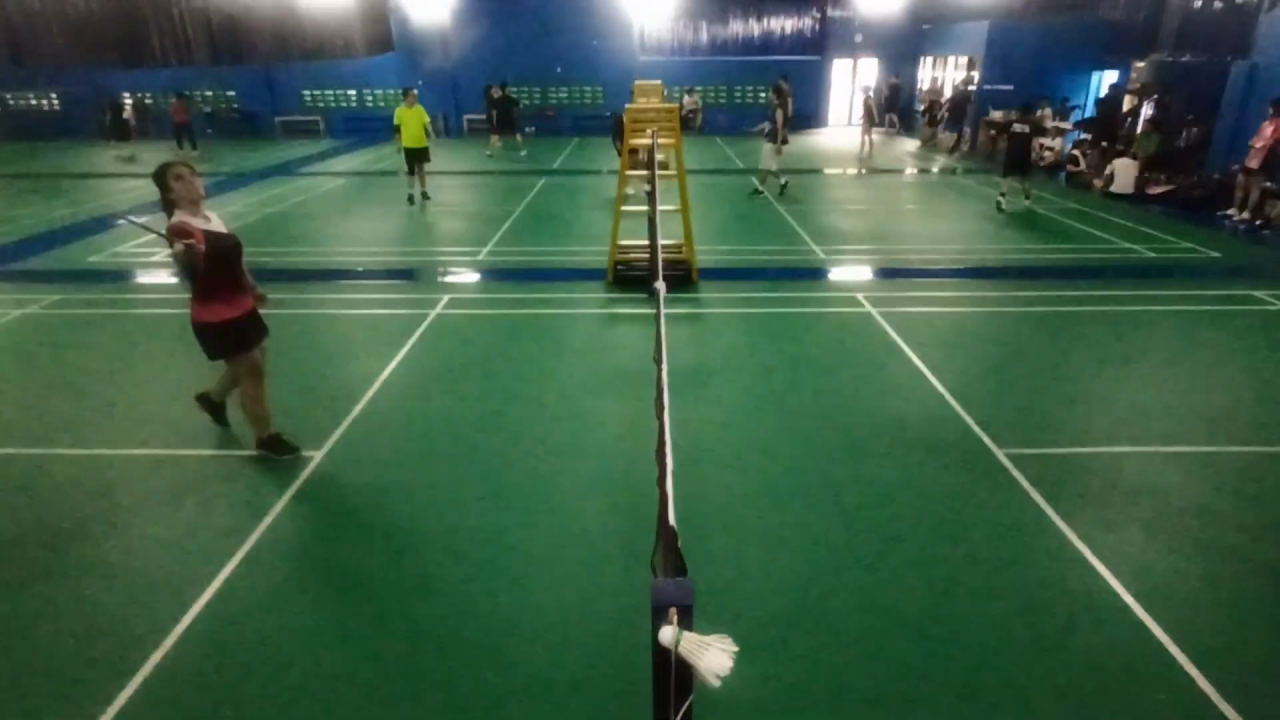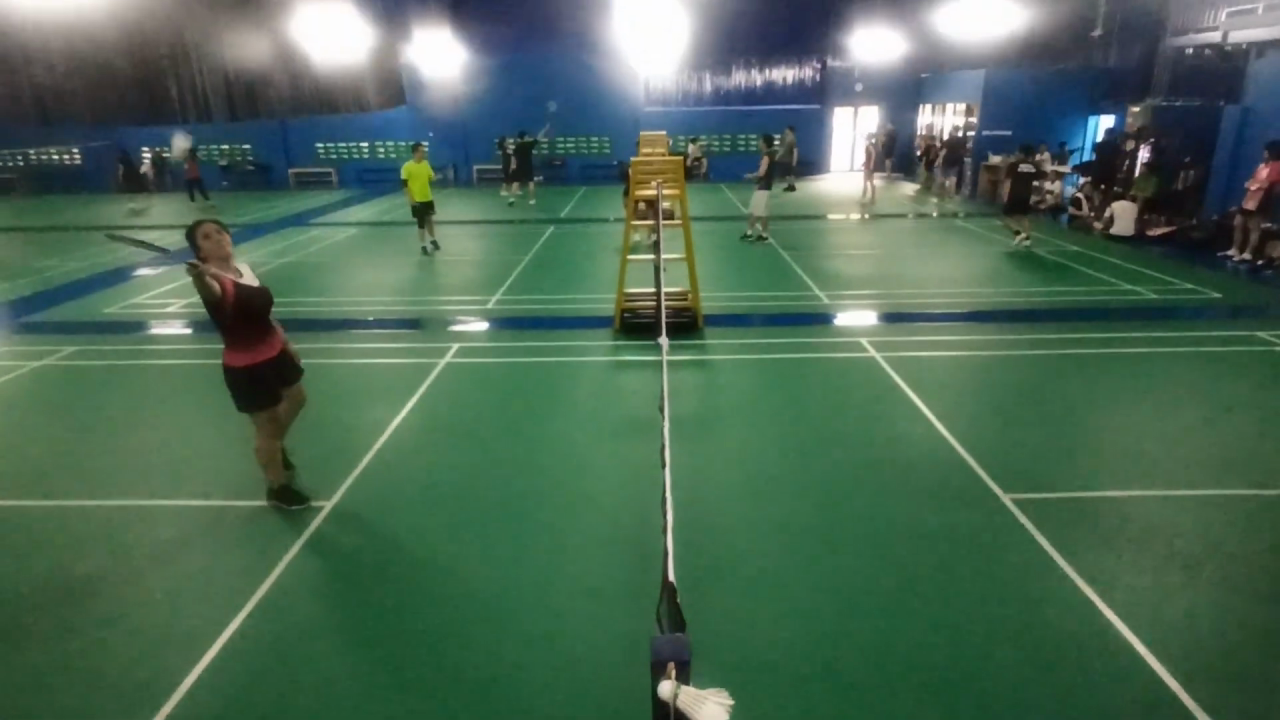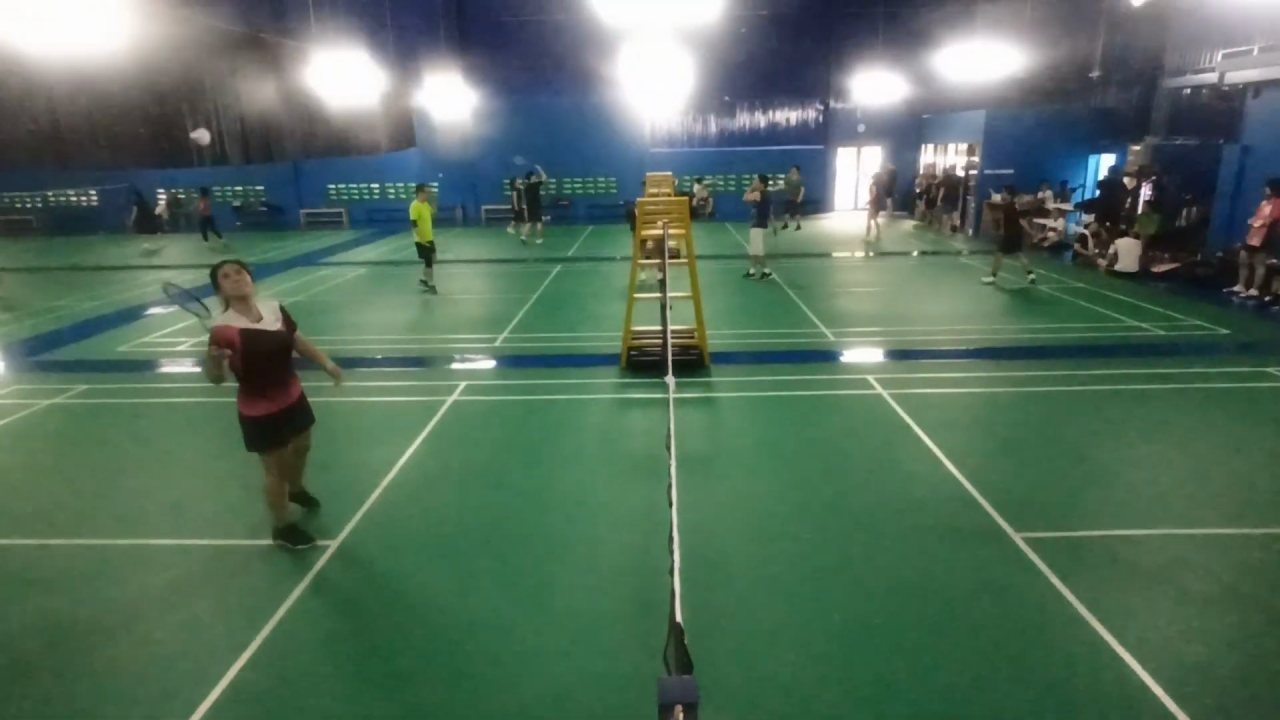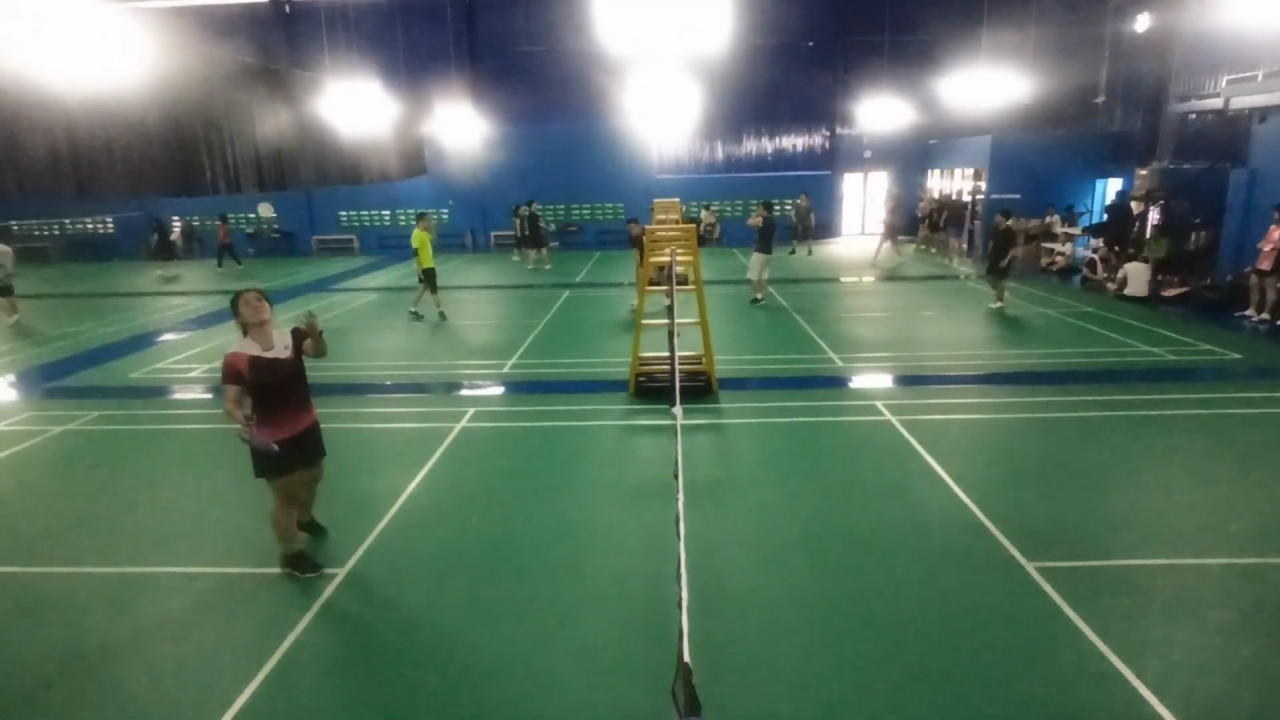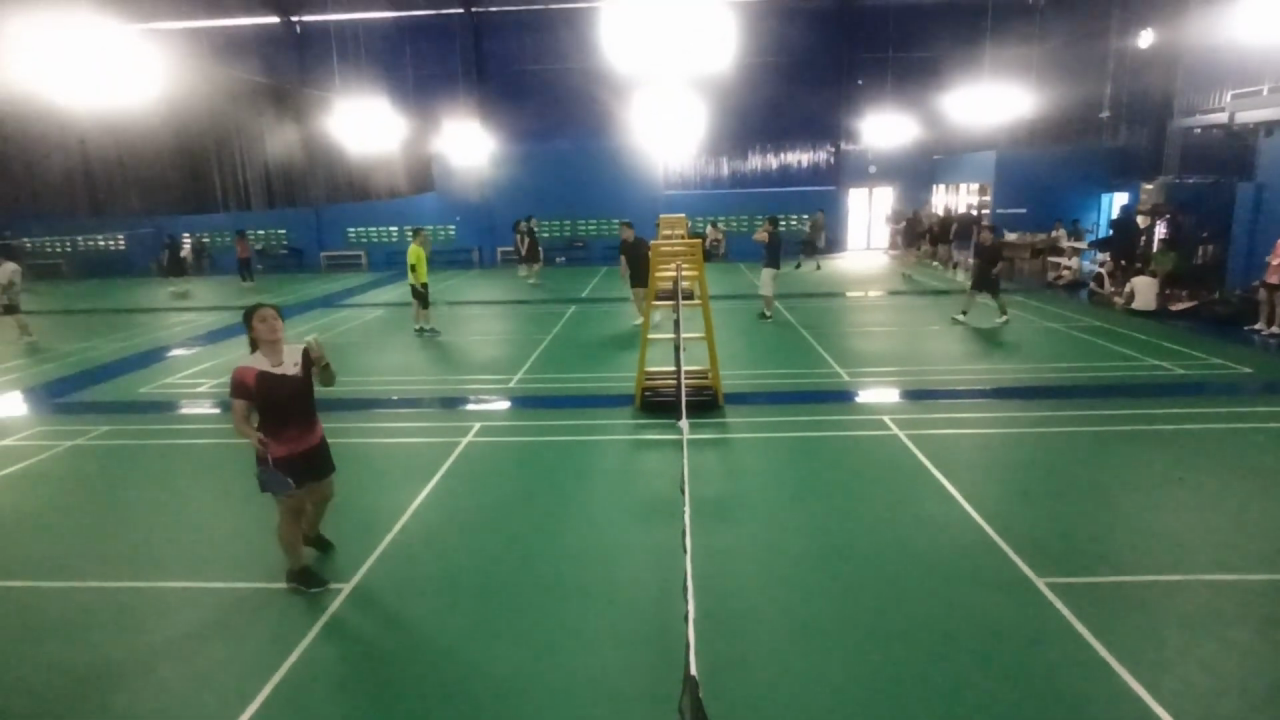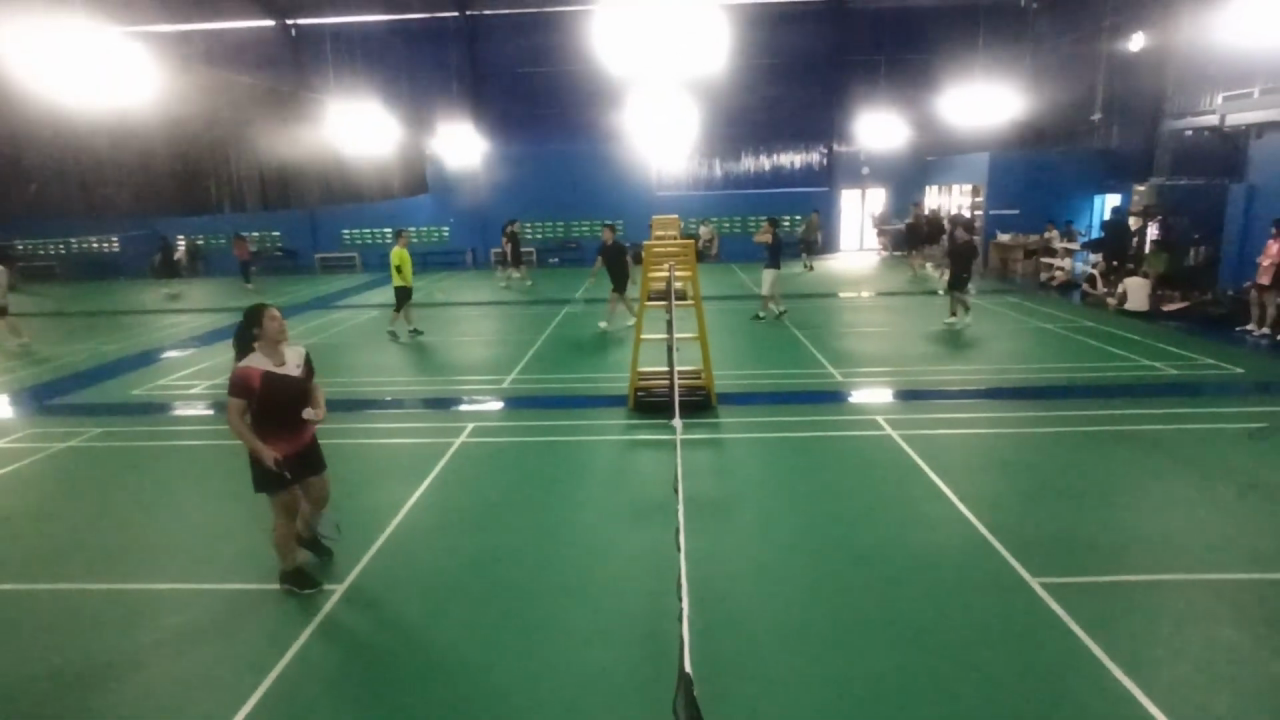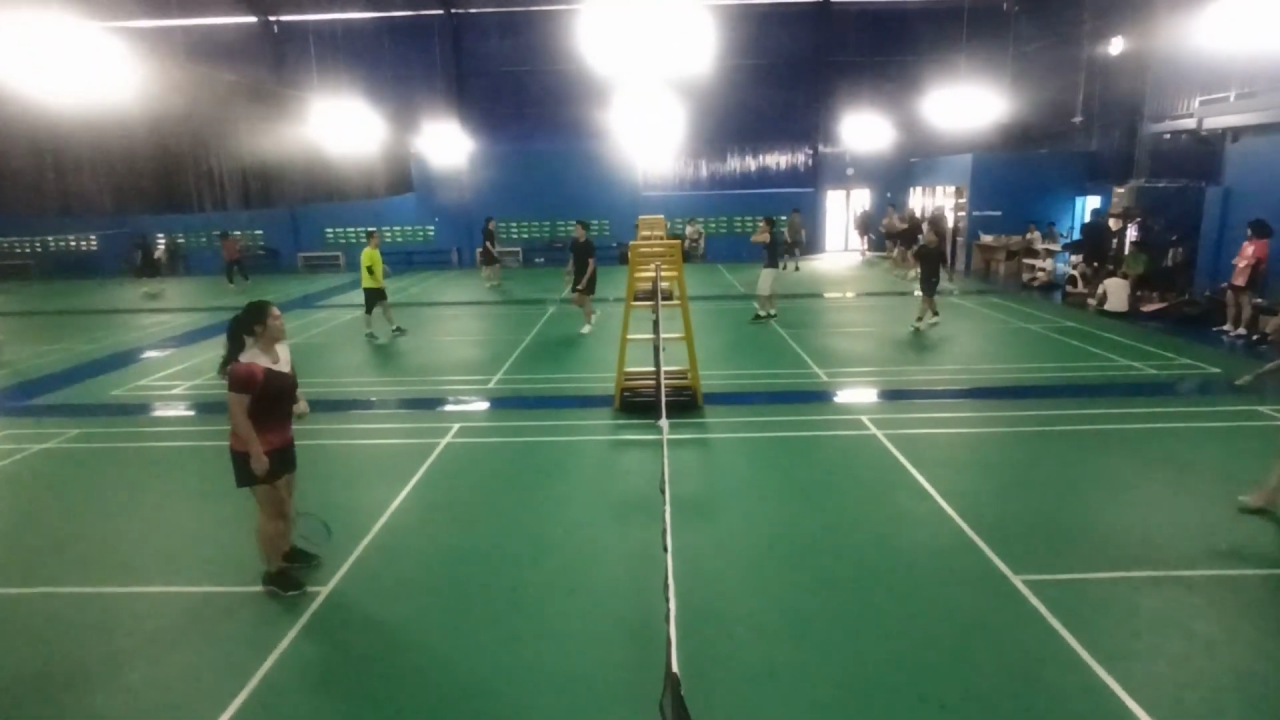
dt=0.3s
person 1, frame 1
left shoulder: (213, 217)
right shoulder: (181, 228)
right elbow: (182, 255)
left wrist: (253, 287)
right wrist: (184, 251)
left hip: (241, 307)
right hip: (216, 318)
left knee: (247, 368)
right knee: (253, 372)
left ankle: (212, 398)
right ankle: (266, 438)
person 1, frame 2
left shoulder: (246, 269)
right shoulder: (212, 279)
right elbow: (210, 291)
left wrist: (286, 342)
right wrist: (200, 278)
left hip: (274, 352)
right hip: (245, 366)
left knee: (297, 400)
right knee: (269, 425)
left ankle: (275, 449)
right ankle: (278, 488)
person 1, frame 3
left shoulder: (276, 310)
right shoulder: (223, 330)
left elbow: (302, 345)
right elbow: (216, 376)
left wrist: (326, 364)
right wrist: (214, 363)
left hip: (292, 399)
right hip: (258, 412)
left knee: (301, 448)
right knee: (276, 469)
left ankle: (295, 489)
right ankle: (283, 528)
person 1, frame 4
left shoulder: (293, 337)
right shoulder: (236, 358)
left elbow: (319, 351)
right elbow: (231, 402)
left wrist: (315, 334)
right wrist: (238, 415)
left hip: (306, 427)
right hip: (270, 439)
left knee: (312, 478)
right knee: (285, 495)
left ankle: (304, 518)
right ankle: (291, 555)
person 1, frame 5
left shoulder: (302, 354)
right shoulder: (245, 373)
left elbow: (328, 380)
right elbow: (239, 417)
left wrist: (322, 362)
right wrist: (252, 435)
left hip: (313, 443)
right hip: (277, 454)
left knee: (323, 496)
right knee: (292, 509)
left ankle: (310, 533)
right ankle: (297, 570)
person 1, frame 6
left shoulder: (300, 355)
right shoulder: (246, 372)
left elbow: (314, 390)
right elbow: (235, 418)
left wrist: (319, 409)
right wrist: (260, 449)
left hip: (305, 443)
right hip: (273, 455)
left knee: (320, 495)
right knee: (286, 510)
left ankle: (306, 534)
right ankle: (290, 571)
person 1, frame 7
left shoulder: (284, 352)
right shoulder: (245, 368)
right elbow: (238, 415)
left wrist: (300, 402)
right wrist: (256, 453)
left hip: (282, 441)
right hip: (254, 450)
left knee: (285, 500)
right knee: (272, 508)
left ankle: (286, 551)
right ankle: (274, 573)
